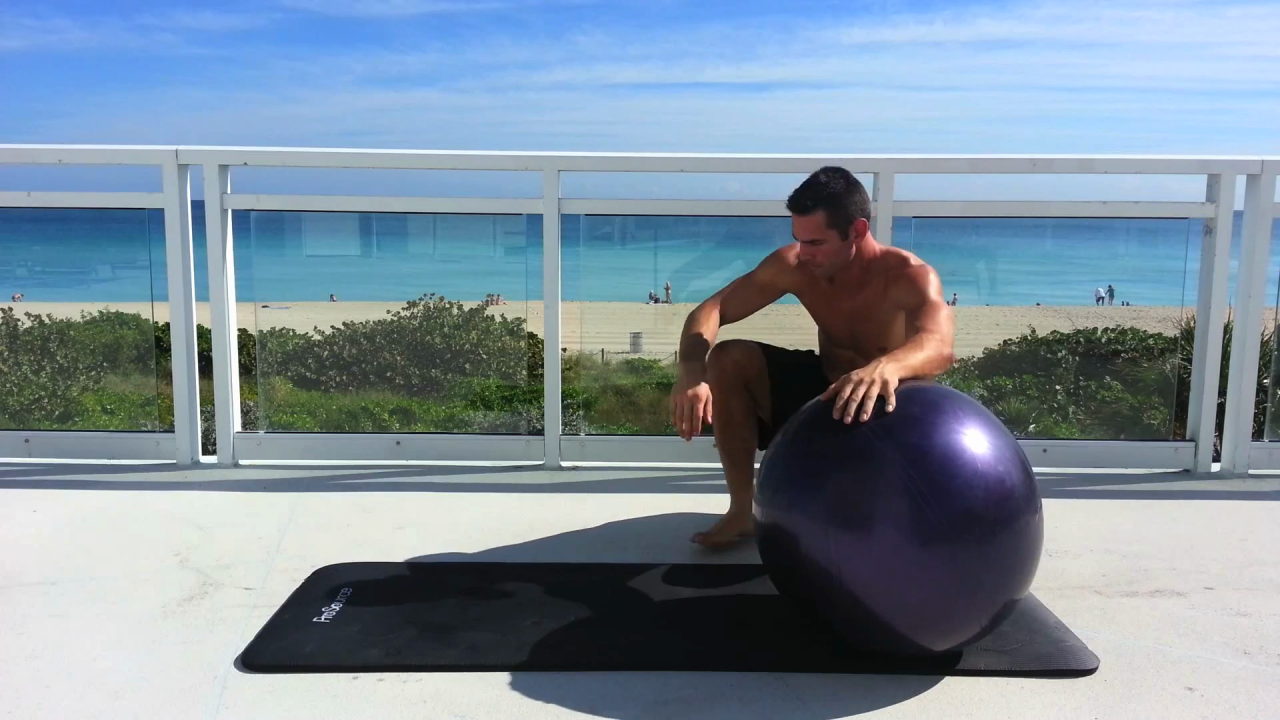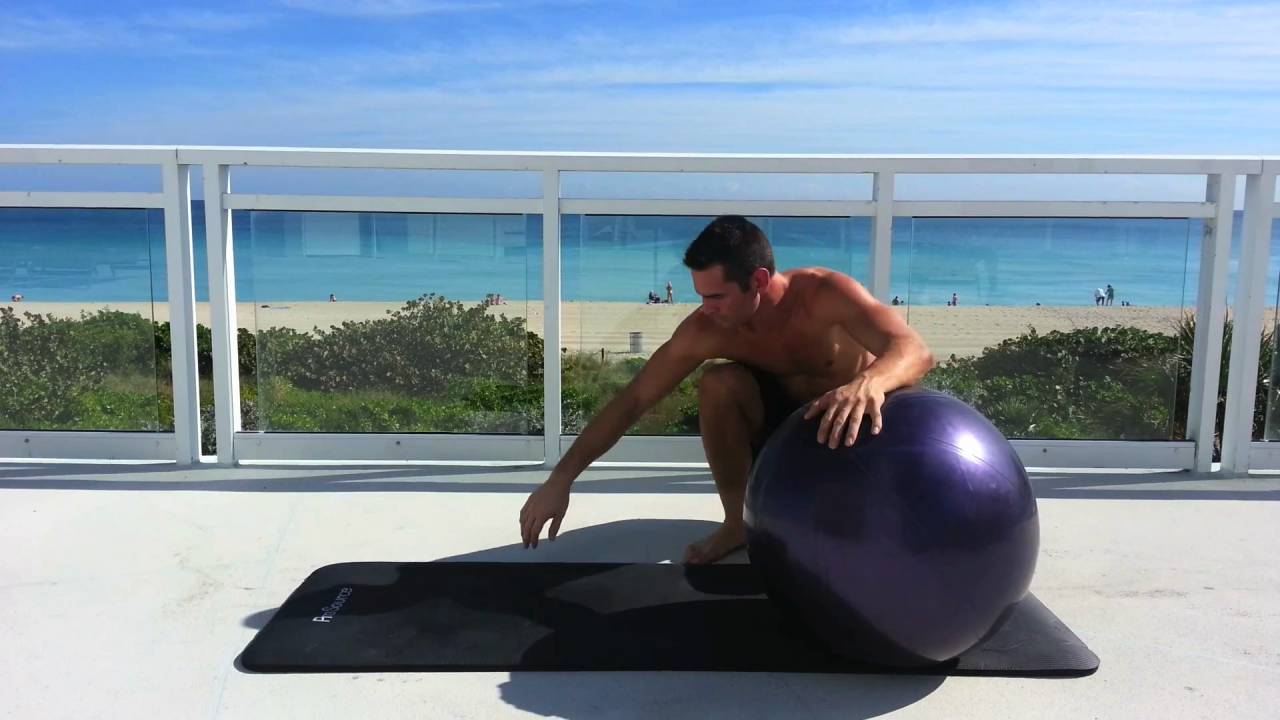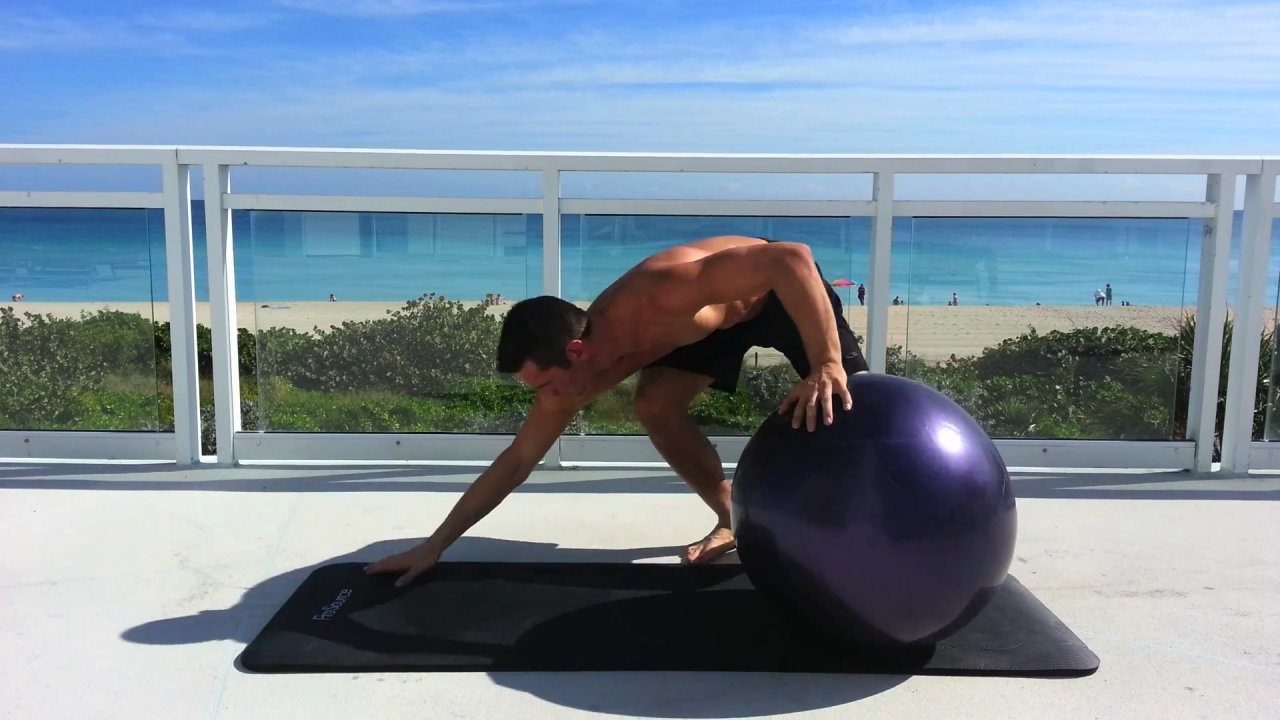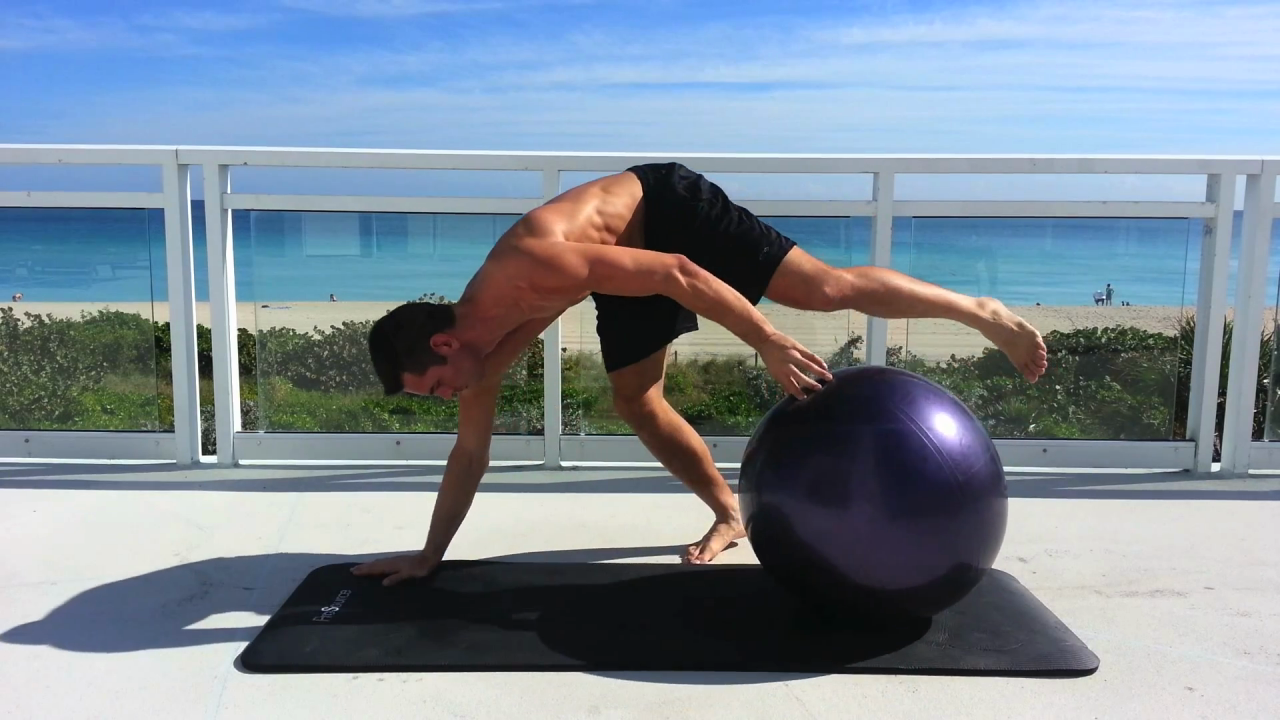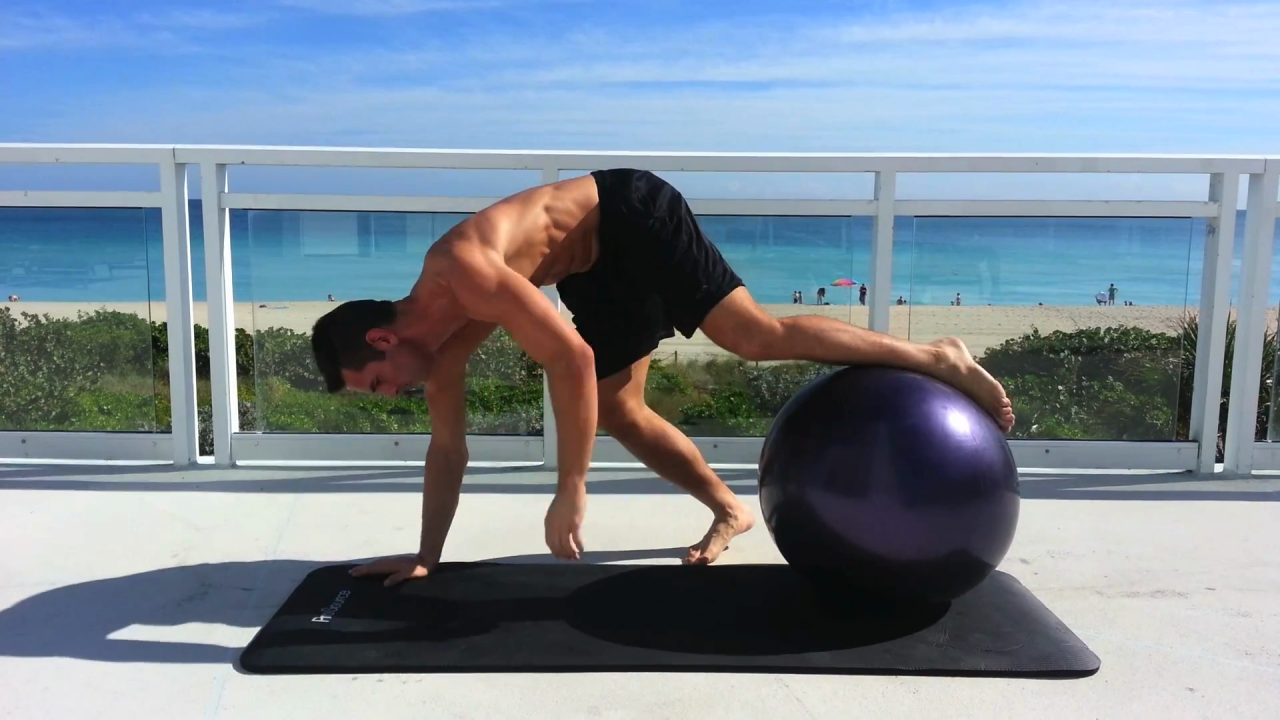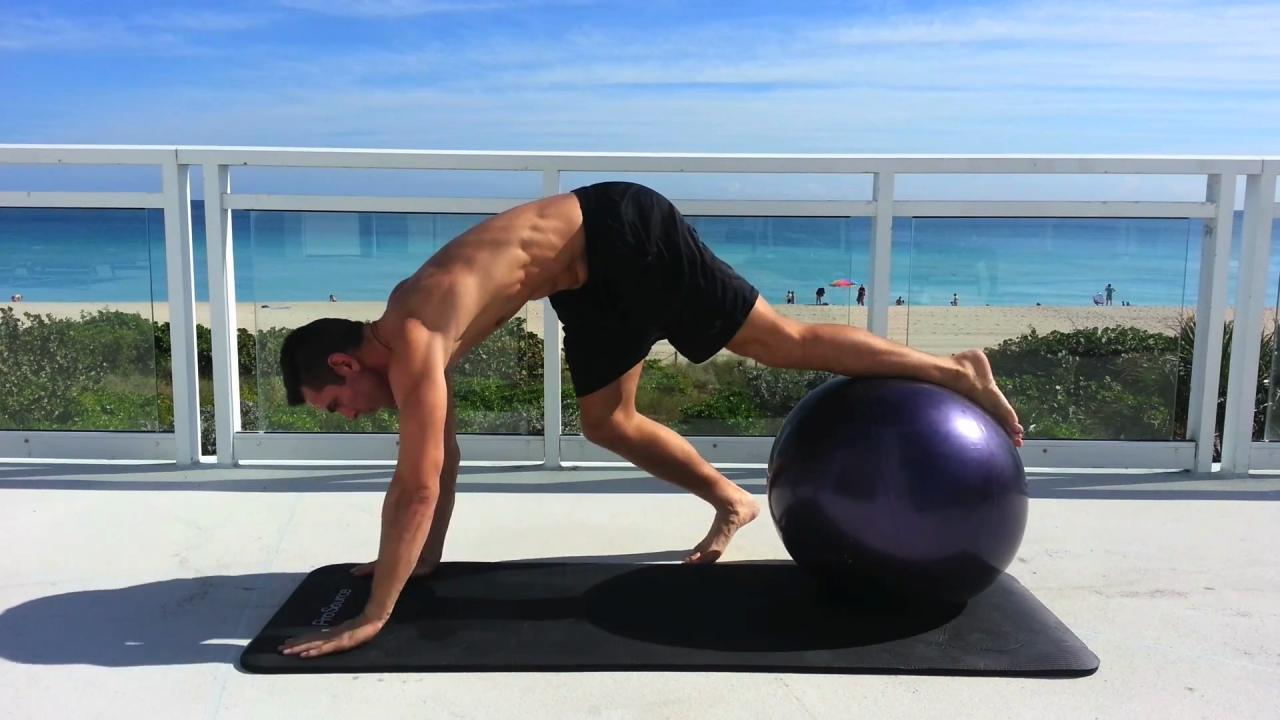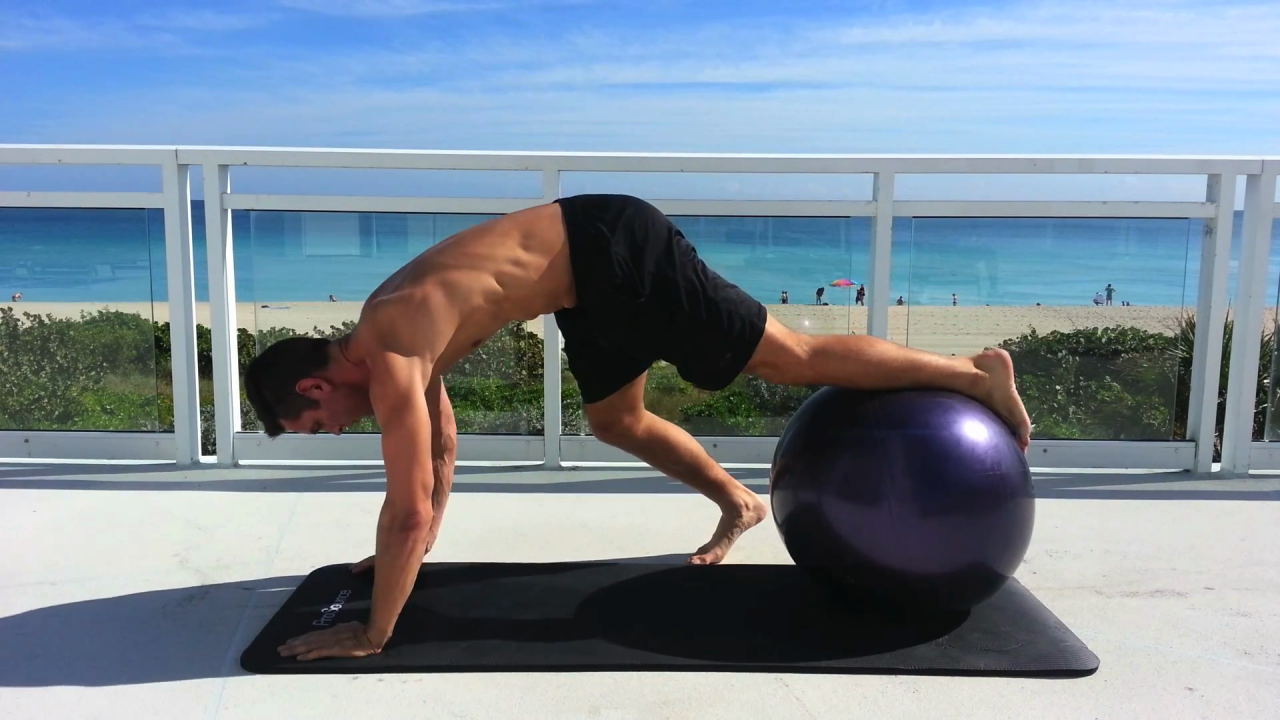
dt=0.5s
person 1, frame 1
left shoulder: (911, 277)
right shoulder: (792, 266)
left elbow: (939, 349)
right elbow: (710, 311)
left wrist: (883, 369)
right wrist: (690, 374)
left hip: (883, 411)
right knee: (729, 359)
right ankle: (743, 508)
person 1, frame 2
left shoulder: (823, 294)
right shoulder: (705, 331)
left elbow: (912, 351)
right elbow: (632, 399)
left wrist: (867, 386)
right wrist: (561, 480)
left hip: (850, 416)
right hip: (786, 408)
right knee: (719, 385)
right ankle: (737, 523)
person 1, frame 3
left shoulder: (657, 296)
right shoulder: (574, 369)
left elbow: (791, 259)
right elbow: (517, 460)
left wrist: (828, 367)
right wrist: (436, 544)
left hip: (776, 290)
right hip: (717, 315)
left knee: (847, 418)
right knee: (654, 404)
right ankle: (731, 518)
person 1, frame 4
left shoulder: (530, 271)
right shoulder: (481, 343)
left elbow: (681, 276)
right elbow: (469, 451)
left wrist: (770, 346)
right wrist: (430, 552)
left hip: (665, 204)
right hip: (631, 251)
left knee: (817, 286)
right knee: (635, 404)
left ankle: (984, 312)
right ankle: (729, 513)
person 1, frame 5
left shoulder: (460, 276)
right shoulder: (437, 339)
left elbow: (572, 356)
right elbow: (447, 446)
left wrist: (570, 492)
right wrist: (427, 554)
left hip: (630, 213)
right hip: (595, 264)
left knee: (754, 336)
right knee: (617, 413)
left ankle: (937, 360)
right ankle: (729, 511)
person 1, frame 6
left shoulder: (412, 340)
right shoulder: (402, 324)
left elbow: (417, 485)
right elbow: (441, 449)
left wrist: (371, 618)
right wrist: (424, 557)
left hip: (622, 230)
right hip: (593, 268)
left knee: (784, 343)
right knee: (609, 424)
left ankle: (958, 372)
right ankle: (730, 502)
person 1, frame 7
left shoulder: (386, 361)
right shoulder: (383, 320)
left elbow: (409, 505)
right elbow: (443, 442)
left wrist: (374, 633)
right wrist: (415, 550)
left hip: (616, 254)
right hip: (593, 253)
left knee: (796, 359)
right knee: (617, 423)
left ankle: (975, 373)
right ankle: (737, 502)
